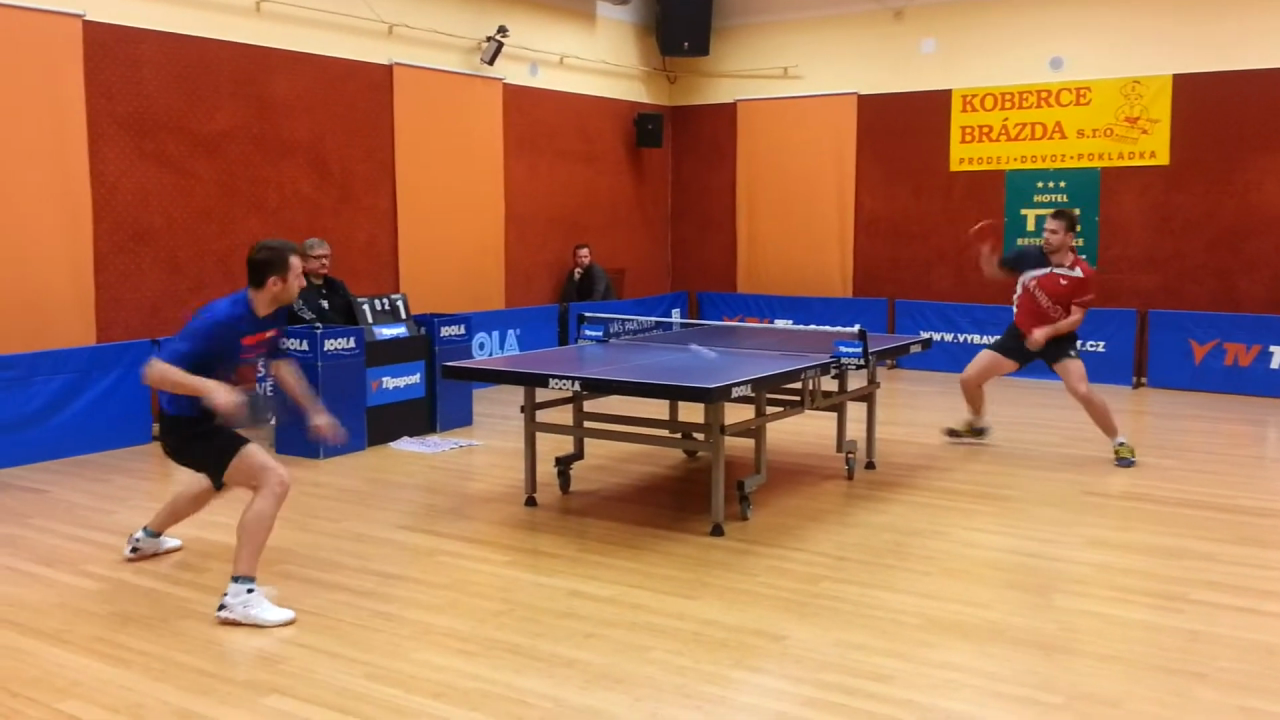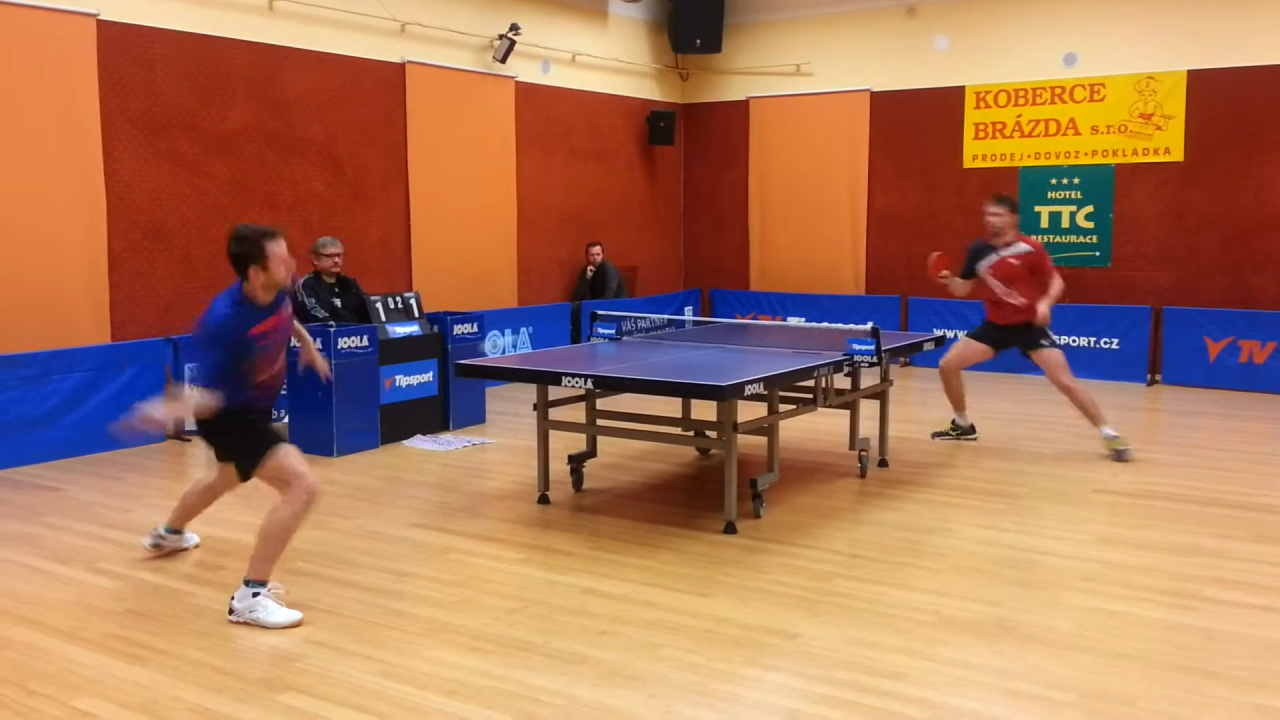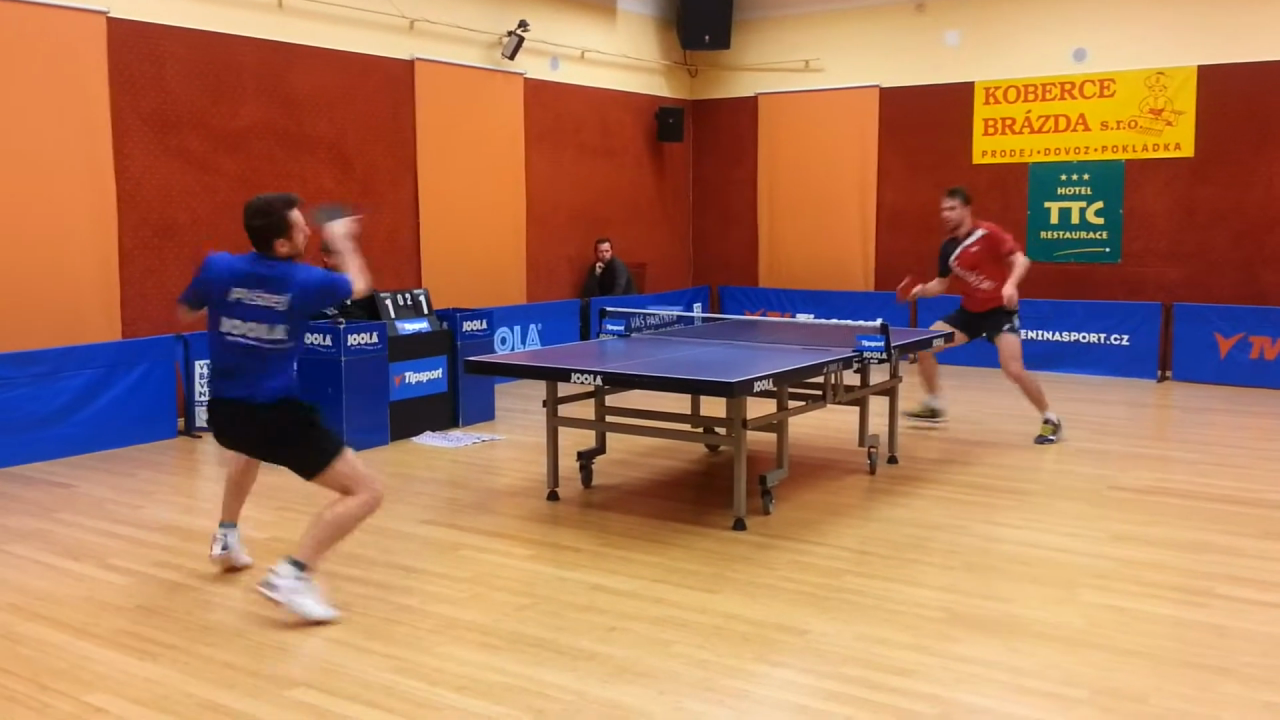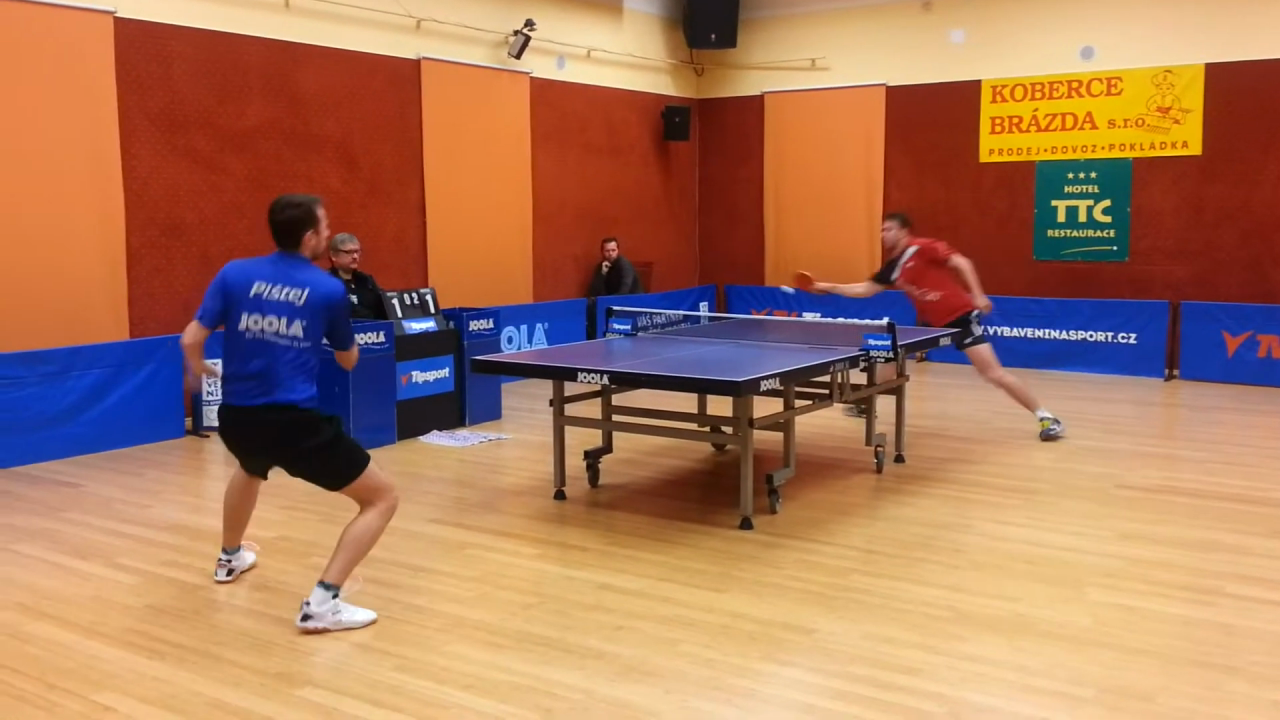
dt=0.2s
person 1, frame 1
left shoulder: (275, 313)
right shoulder: (216, 320)
left elbow: (281, 365)
right elbow: (159, 373)
left wrist: (313, 410)
right wrist: (212, 388)
left hip: (219, 420)
right hip: (186, 425)
left knee: (218, 483)
right knee: (274, 482)
left ankle: (146, 538)
right ankle: (239, 595)
person 1, frame 2
left shoulder: (278, 290)
right shoulder: (224, 320)
right elbow: (206, 397)
left wrist: (311, 351)
right wrist: (176, 407)
left hip: (254, 411)
right hip: (230, 418)
left knee: (230, 476)
right knee: (302, 486)
left ankle: (168, 533)
right ankle: (250, 595)
person 1, frame 3
left shoulder: (217, 265)
right shoulder: (308, 279)
left elbow: (187, 315)
right elbow: (359, 287)
right wrist: (342, 241)
left hip: (223, 413)
right hip: (279, 415)
left knee: (249, 449)
right knee: (363, 490)
left ankle: (227, 538)
right ankle: (291, 574)
person 1, frame 4
left shoulder: (234, 273)
right shoulder: (329, 290)
left elbow: (192, 339)
right elbow: (347, 360)
left wrist: (196, 370)
left hip: (237, 418)
right hip: (295, 422)
left knee: (250, 470)
right knee: (382, 497)
left ankle: (230, 558)
right ankle: (322, 602)
person 2, frame 1
left shoulder: (1082, 274)
right shoulder: (1028, 255)
left elbow: (1077, 317)
right elbow: (995, 273)
left wrist: (1047, 331)
right wrist: (987, 258)
left hip: (1057, 338)
right hip: (1020, 335)
left knee: (1082, 391)
right knee: (969, 378)
left ankle: (1120, 444)
right ankle: (978, 424)
person 2, frame 2
left shoulder: (1030, 249)
right shoulder: (977, 251)
left elbow: (1056, 283)
right elbow: (963, 290)
left wrist: (1045, 303)
right wrist: (951, 281)
left hip: (1032, 325)
right hip: (996, 325)
left knee: (1064, 381)
right knee: (947, 365)
left ankle: (1110, 435)
right ankle: (962, 424)
person 2, frame 3
left shoulder: (988, 233)
right shoulder: (948, 248)
left elbow: (1021, 260)
right elbow: (942, 284)
left wrist: (1010, 285)
right wrist: (920, 290)
left hip: (1001, 310)
right hip: (972, 311)
left knee: (1013, 370)
right knee: (922, 347)
left ankle: (1050, 419)
right ankle: (933, 406)
person 2, frame 4
left shoulder: (923, 249)
right shoulder: (891, 266)
left elbow: (961, 262)
right elbow: (866, 289)
left wrist: (978, 293)
right wrist: (829, 287)
left hip: (961, 317)
right hip: (933, 322)
left knee: (992, 372)
left ankle: (1046, 417)
